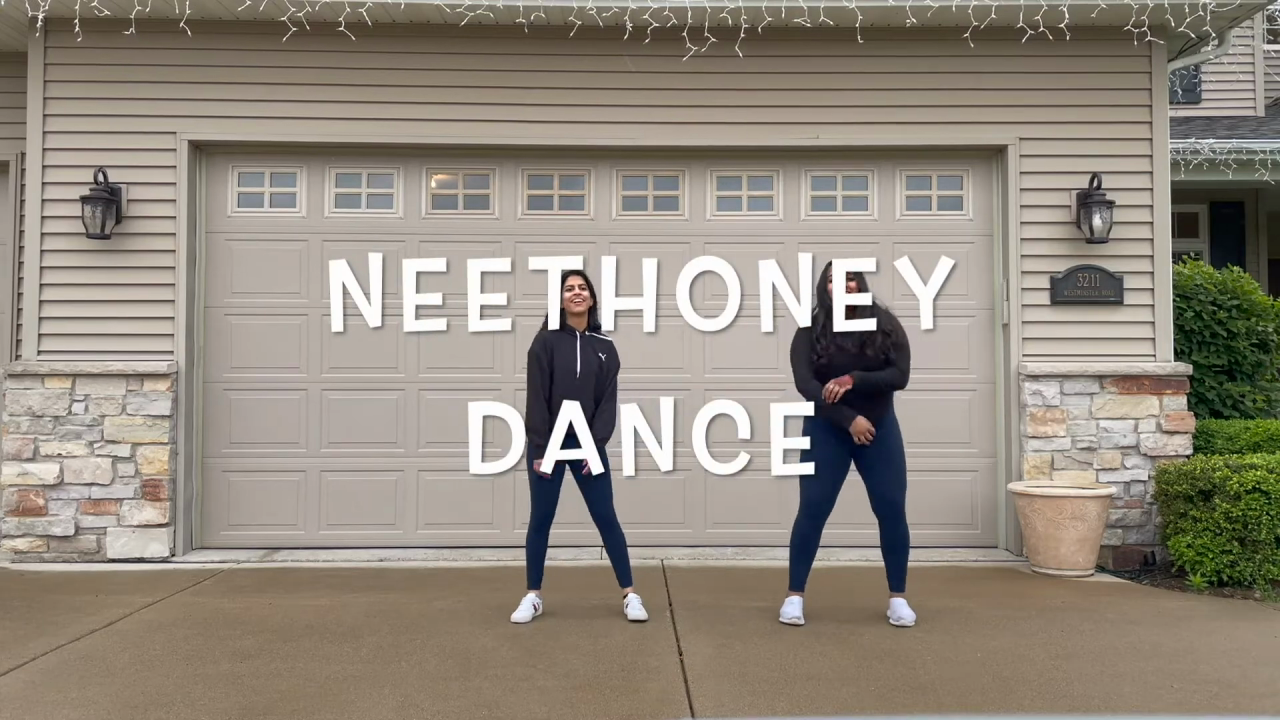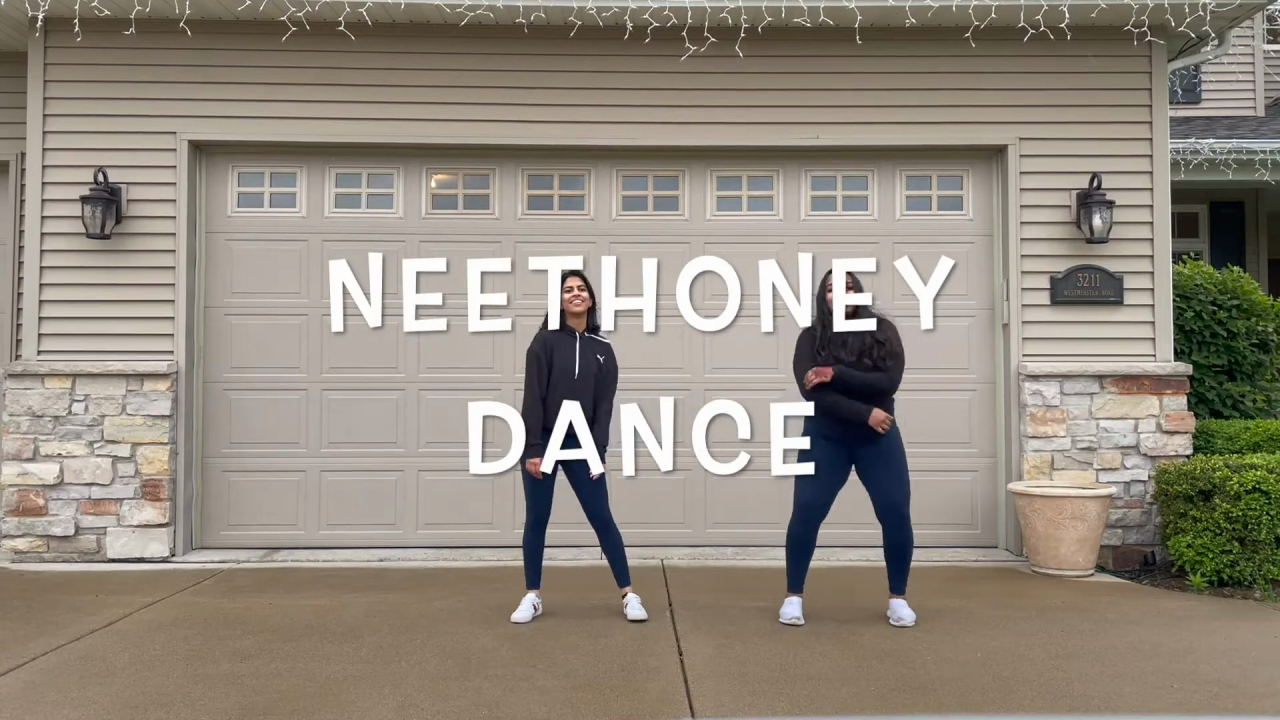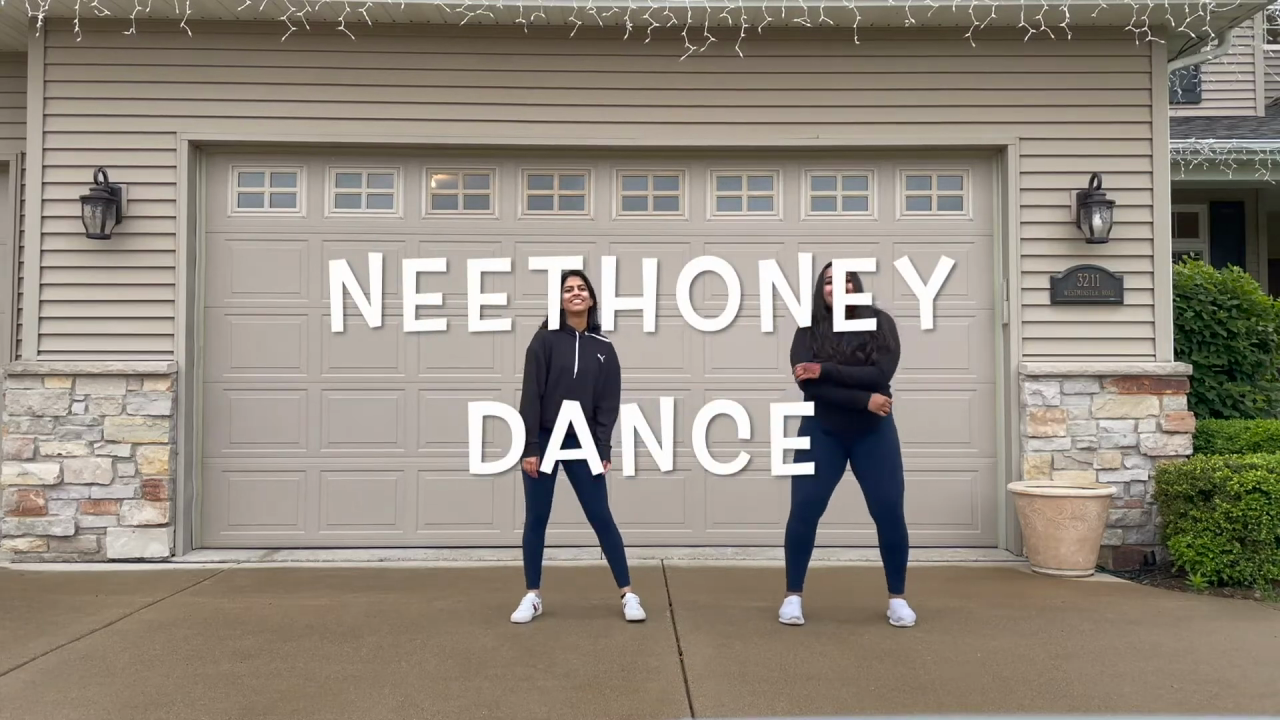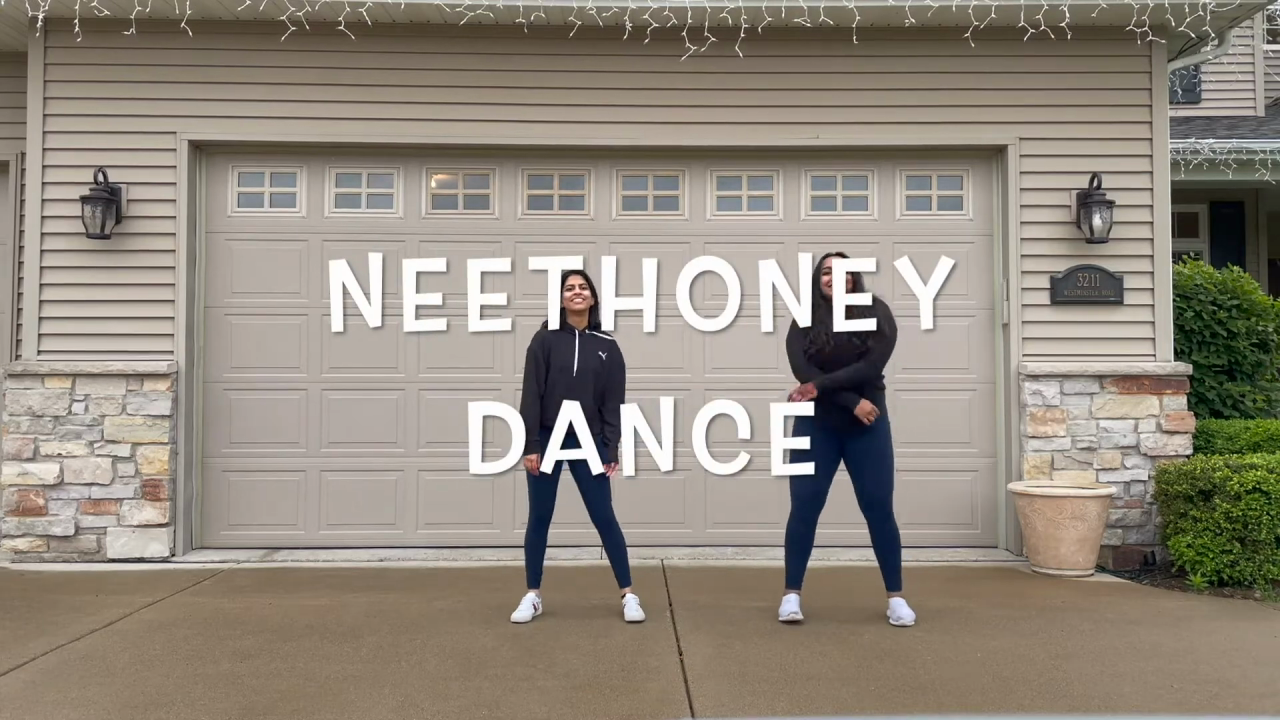
dt=0.1s
person 1, frame 1
left shoulder: (883, 323)
right shoulder: (811, 329)
left elbow: (901, 376)
right elbow: (804, 382)
left wrist: (854, 378)
right wrist: (848, 417)
left hip: (879, 430)
right hip: (827, 431)
left knee: (891, 511)
right knee: (813, 510)
left ankle: (897, 598)
right ankle: (794, 595)
person 1, frame 2
left shoulder: (882, 331)
right shoulder: (811, 338)
left elbow: (889, 382)
right elbow: (811, 390)
left wrist: (835, 374)
right wrist: (863, 413)
left hip: (878, 440)
right hip: (825, 438)
left knee: (896, 516)
right knee: (806, 514)
left ankle: (897, 599)
right ankle: (793, 596)
person 1, frame 3
left shoulder: (880, 324)
right shoulder: (808, 332)
left elbow: (881, 375)
right elbow: (811, 386)
left wrist: (826, 369)
right wrist: (864, 399)
left hip: (873, 434)
right hip: (822, 433)
left knee: (890, 513)
right knee: (804, 511)
left ankle: (897, 598)
right ankle: (793, 595)
person 1, frame 4
left shoulder: (876, 315)
right shoulder: (804, 321)
left elbow: (871, 366)
right elbow: (803, 371)
left wrist: (819, 387)
right wrist: (852, 402)
left hip: (867, 427)
right hip: (816, 425)
left knee: (879, 510)
right knee: (805, 508)
left ankle: (895, 597)
right ankle: (791, 594)
person 2, frame 1
left shoulder: (605, 346)
right shoulder: (546, 341)
left elbow: (607, 402)
right elbow: (536, 397)
left wrist: (594, 445)
right wrist: (539, 447)
left hip: (588, 445)
right hip: (548, 443)
left knee: (606, 519)
right knee: (541, 520)
left ankle: (630, 594)
right ankle: (533, 596)
person 2, frame 2
left shoulder: (603, 349)
right shoulder: (545, 340)
left elbow: (604, 403)
right elbow: (533, 396)
left wrist: (598, 449)
right wrist: (532, 447)
left hip: (581, 444)
right hip: (543, 442)
left knee: (602, 519)
right knee: (537, 520)
left ankle: (629, 594)
right ankle: (532, 596)
person 2, frame 3
left shoulder: (604, 349)
right shoulder: (545, 339)
left elbow: (608, 404)
right elbow: (531, 395)
left wrist: (603, 450)
right wrist: (530, 446)
left hip: (582, 444)
right hip: (543, 440)
left knee: (602, 519)
right knee: (536, 519)
left ankle: (627, 594)
right ankle: (532, 596)
person 2, frame 4
left shoulder: (607, 346)
right shoulder: (545, 340)
left elbow: (613, 401)
right elbow: (532, 394)
left wrist: (611, 450)
right wrist: (531, 444)
left hip: (587, 442)
right hip: (547, 440)
left knee: (604, 518)
right knee: (539, 519)
left ankle: (628, 595)
right ankle: (532, 596)
